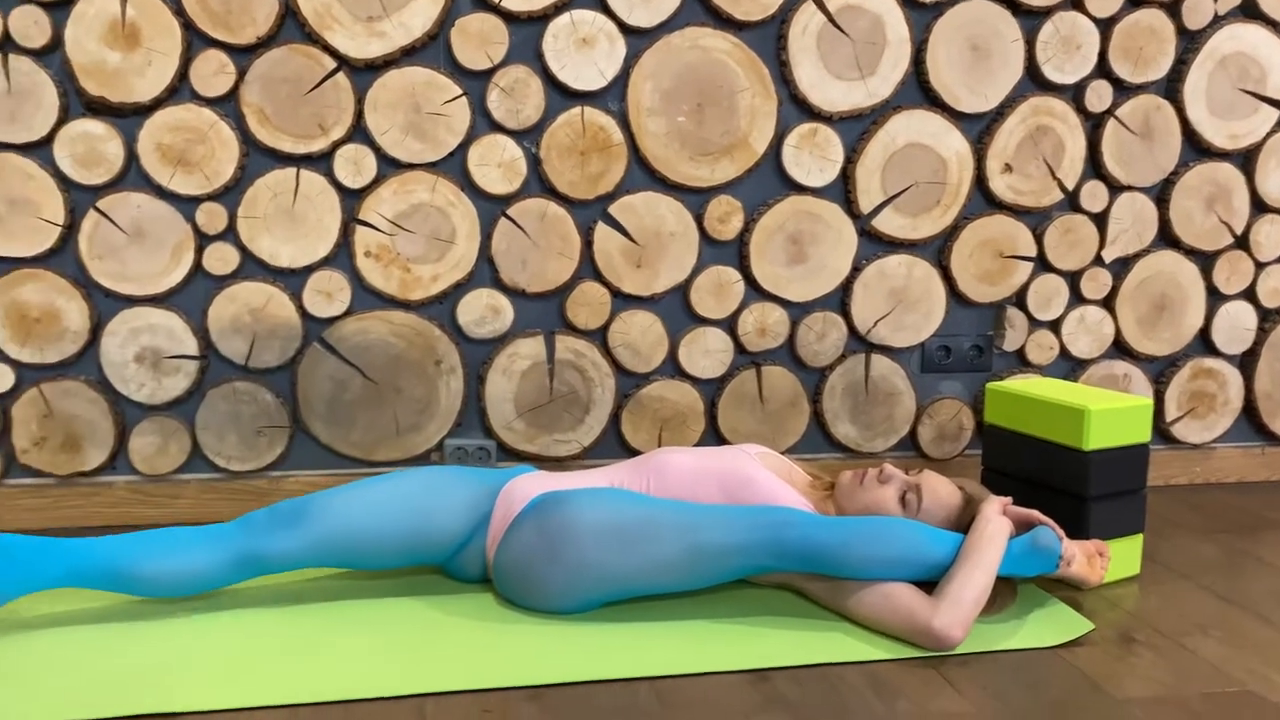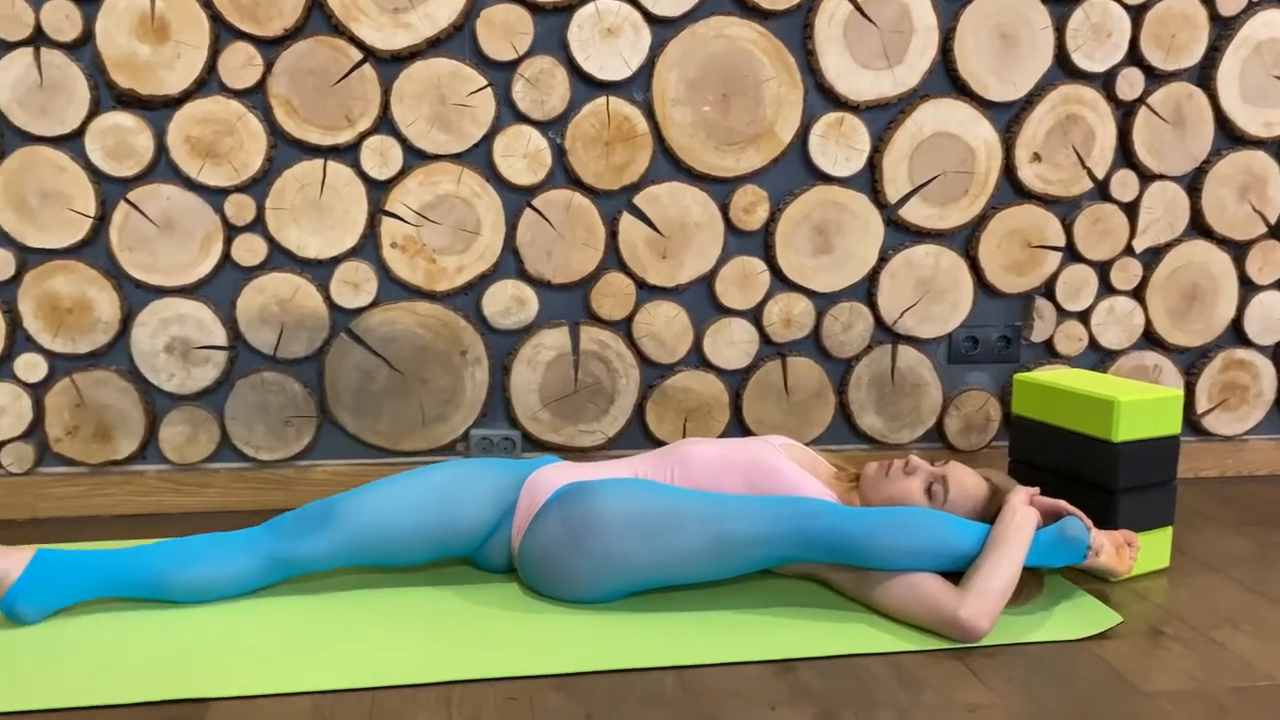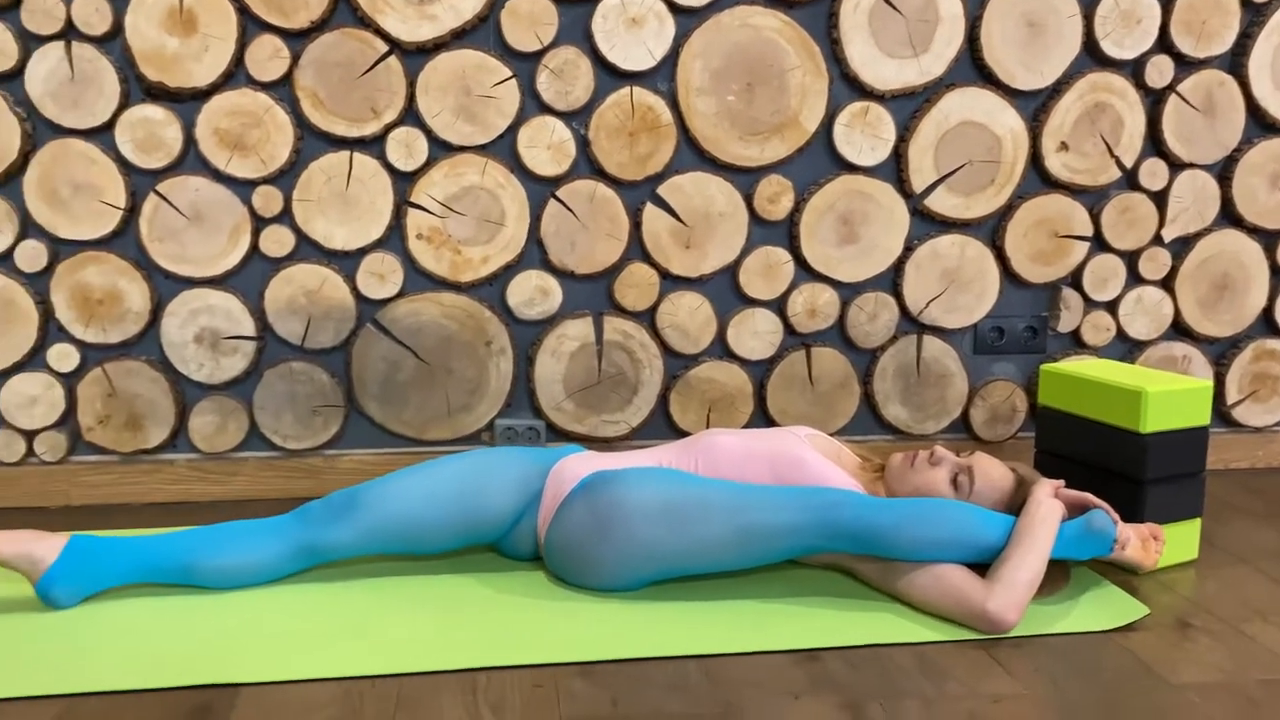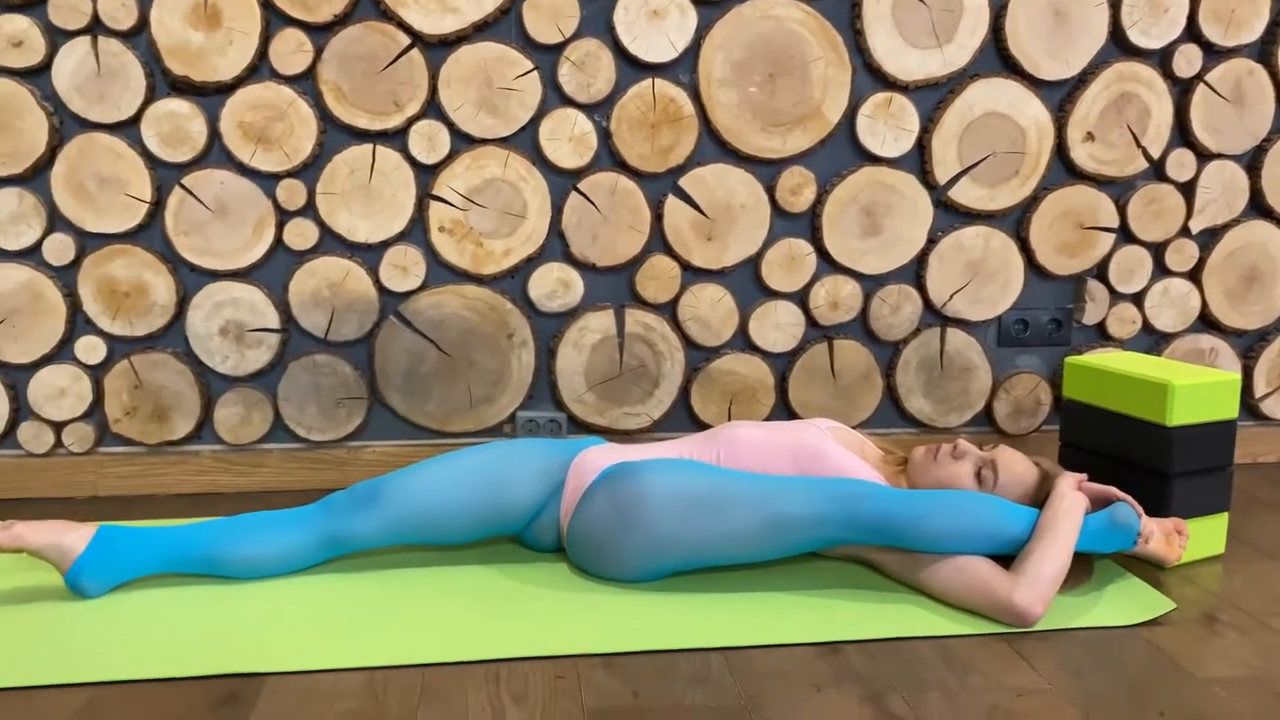
dt=0.2s
person 1, frame 1
left shoulder: (827, 545)
right shoulder: (787, 473)
left elbow: (942, 623)
left wrist: (994, 535)
left hip: (551, 553)
right hip: (507, 496)
right knee: (265, 535)
person 1, frame 2
left shoulder: (853, 538)
right shoulder: (811, 465)
left elbow: (968, 613)
left wrist: (1022, 525)
left hip: (575, 543)
right hip: (530, 489)
right knee: (295, 538)
person 1, frame 3
left shoulder: (878, 530)
right shoulder: (837, 456)
left elbow: (997, 606)
left wrist: (1045, 517)
left hip: (601, 532)
right hip: (556, 479)
right knee: (325, 526)
person 1, frame 4
left shoulder: (900, 521)
right shoulder: (860, 448)
left elbow: (1021, 599)
left wrist: (1066, 513)
left hip: (624, 522)
right hip: (579, 469)
right knee: (347, 517)
right ankle: (112, 551)
